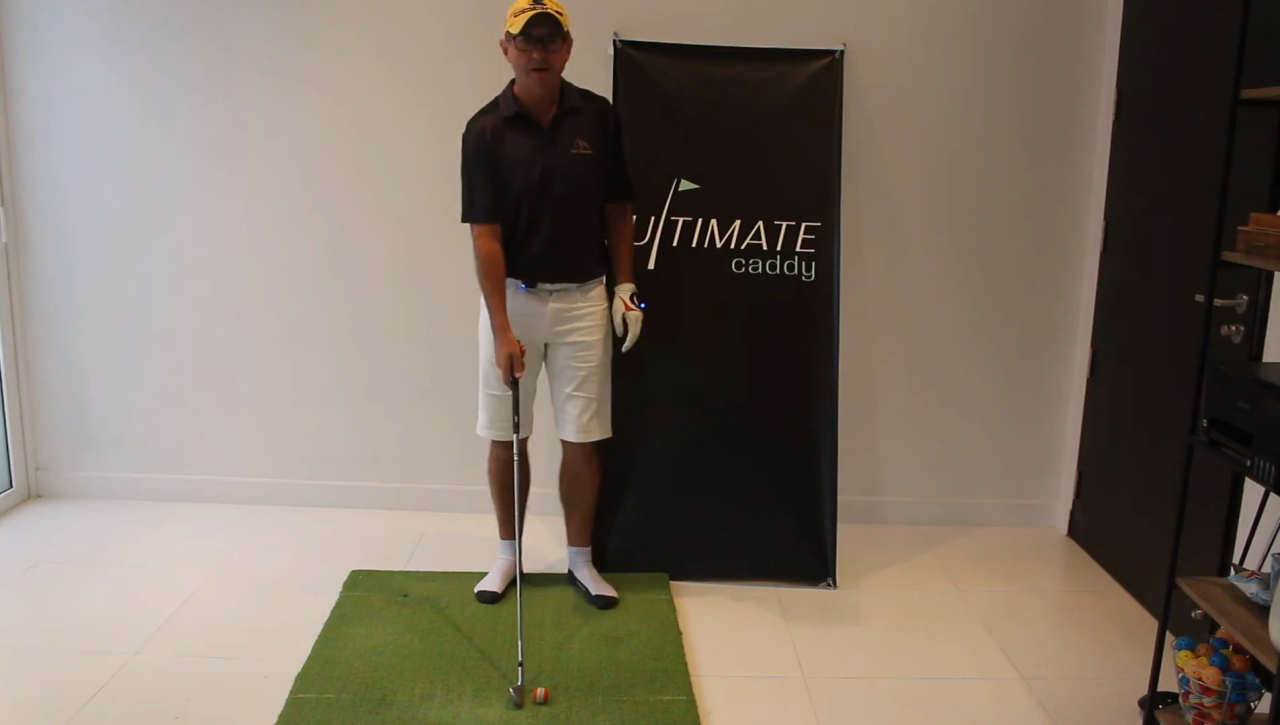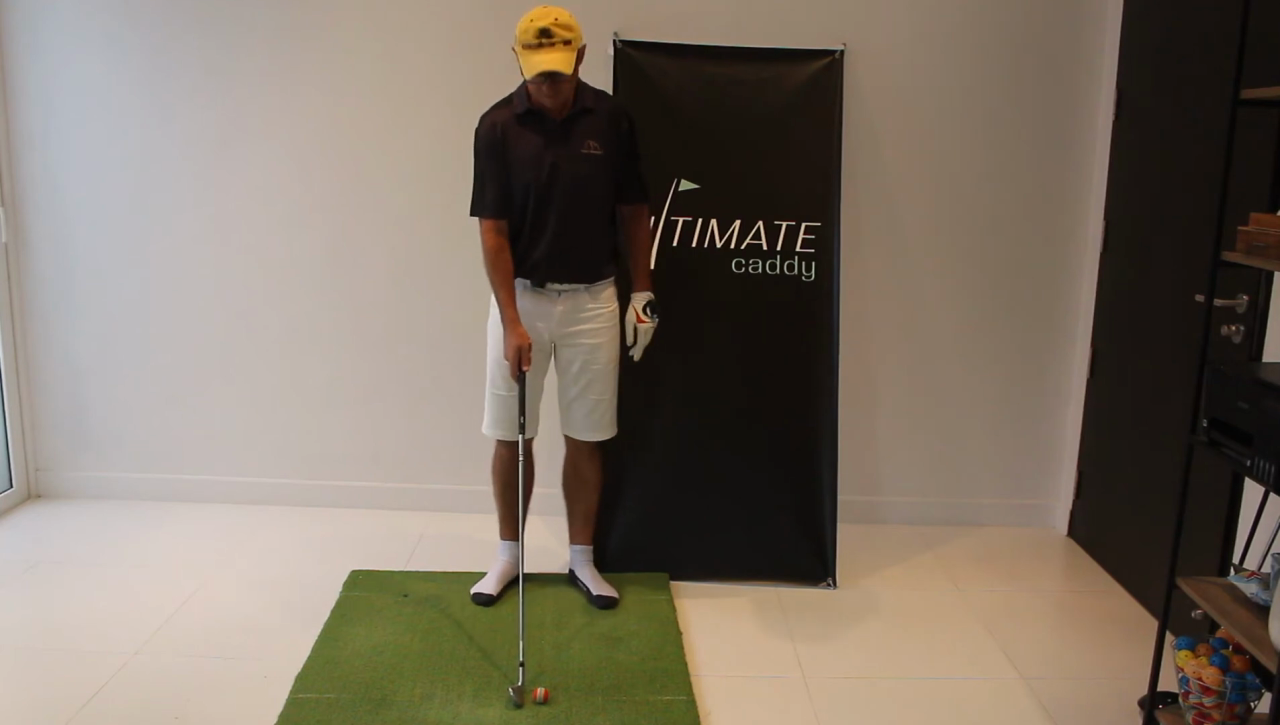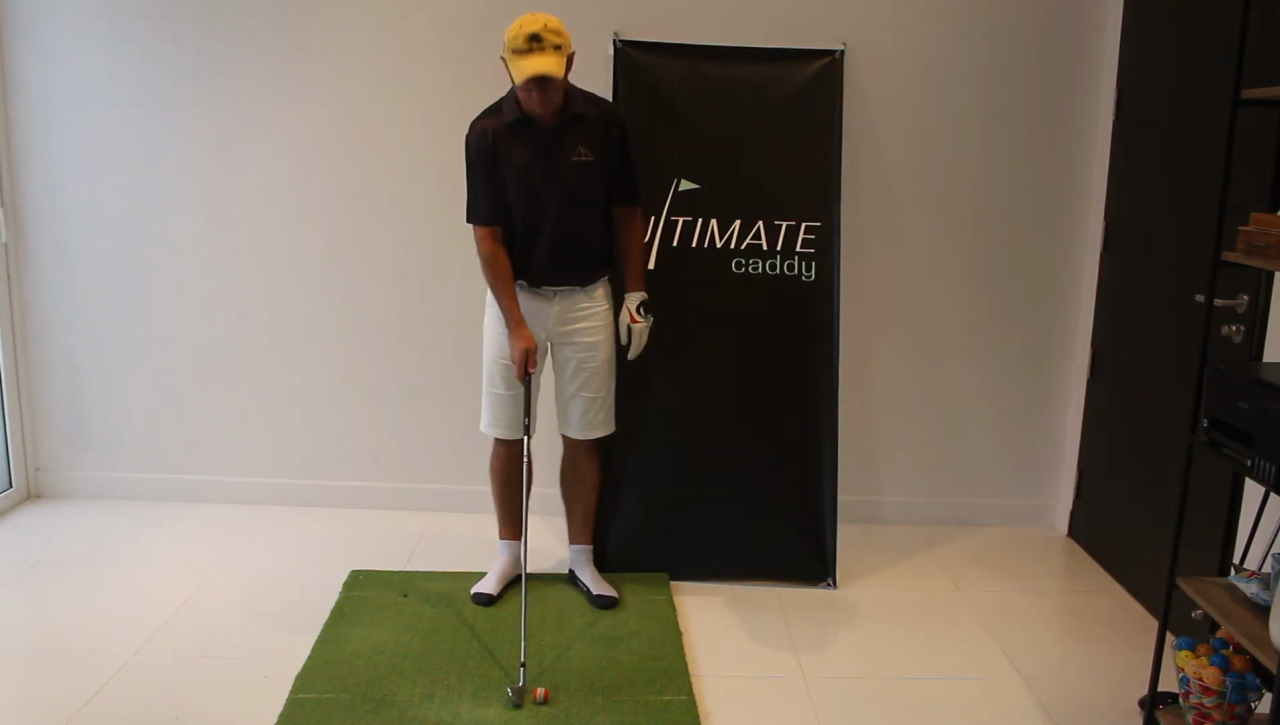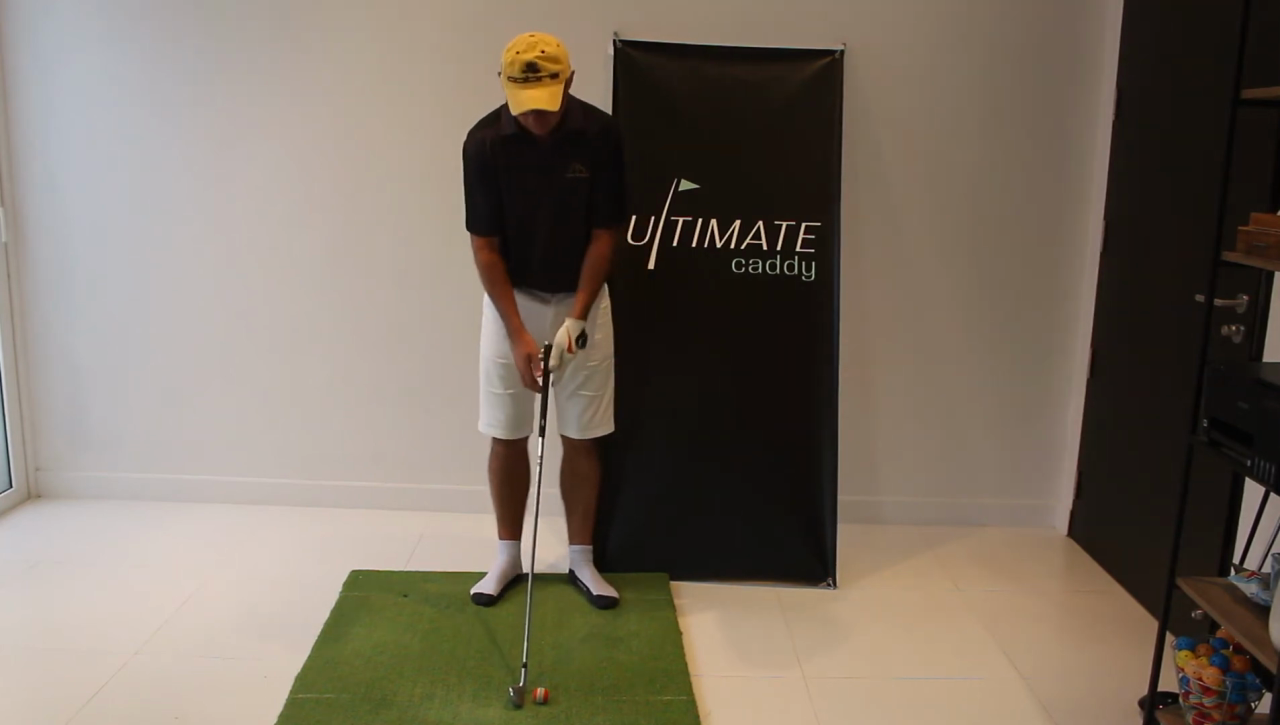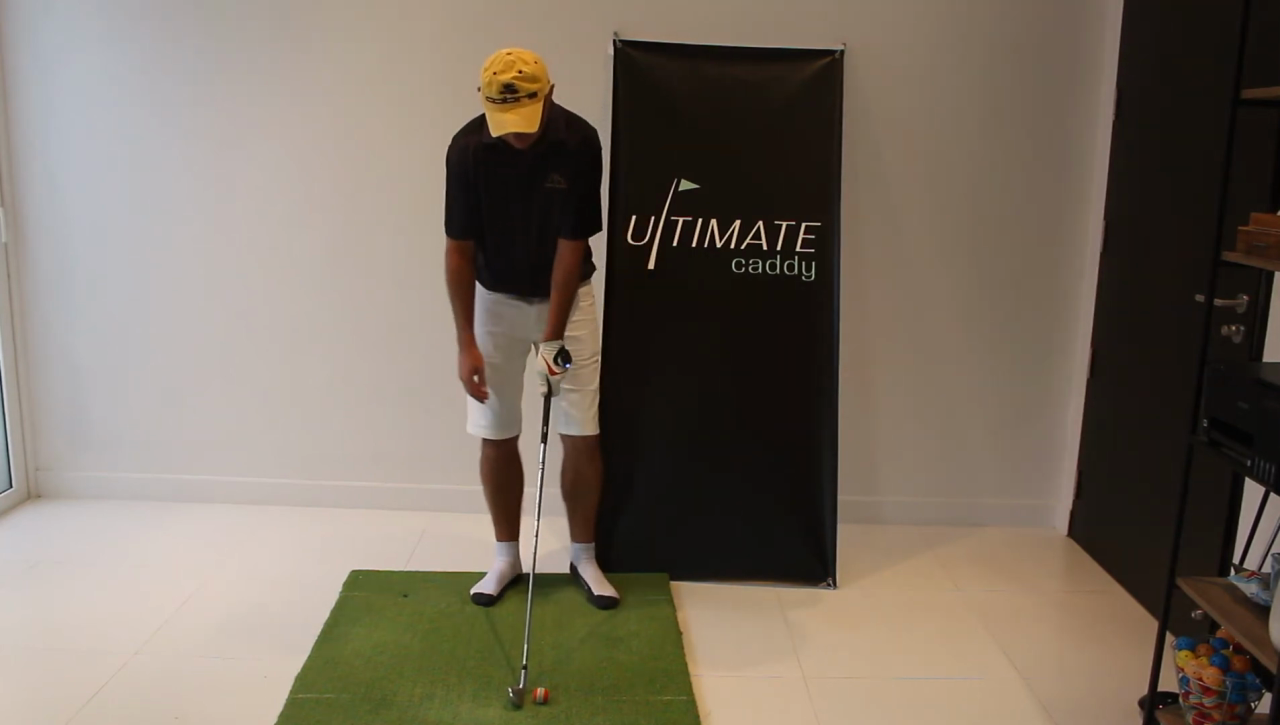
dt=1s
person 1, frame 1
left shoulder: (598, 117)
right shoulder: (485, 130)
left elbow: (617, 210)
right elbow: (485, 236)
left wrist: (624, 288)
right wrist: (502, 329)
left hip: (585, 300)
right hip: (513, 298)
left knee: (582, 439)
right knee: (505, 436)
left ankle: (580, 558)
right ankle: (508, 553)
person 1, frame 2
left shoulder: (611, 119)
right shoulder: (497, 126)
left elbow: (632, 213)
right elbow: (493, 232)
left wrist: (642, 293)
right wrist: (512, 323)
left hip: (593, 300)
right hip: (521, 297)
left knee: (586, 437)
right knee: (510, 436)
left ankle: (582, 559)
right ankle: (509, 555)
person 1, frame 3
left shoulder: (603, 121)
right shoulder: (487, 132)
left elbow: (626, 213)
right elbow: (488, 237)
left wrist: (635, 294)
right wrist: (517, 326)
left hip: (588, 298)
right hip: (515, 296)
left knee: (584, 436)
right knee: (507, 434)
left ankle: (582, 557)
right ankle: (509, 554)
person 1, frame 4
left shoulder: (600, 134)
right shoulder: (484, 142)
left elbow: (604, 235)
right elbow: (485, 247)
left wrist: (575, 317)
right wrist: (518, 333)
left hip: (581, 301)
right hip: (510, 300)
left knee: (582, 436)
right knee: (506, 435)
left ankle: (581, 559)
right ankle: (508, 556)
person 1, frame 5
left shoulder: (579, 142)
right shoulder: (467, 149)
left elbow: (572, 244)
right elbow: (459, 251)
left wrist: (553, 337)
right wrist: (467, 343)
left hip: (566, 298)
right hip: (495, 300)
left knee: (581, 434)
right knee: (496, 435)
left ankle: (584, 556)
right ankle: (507, 556)
